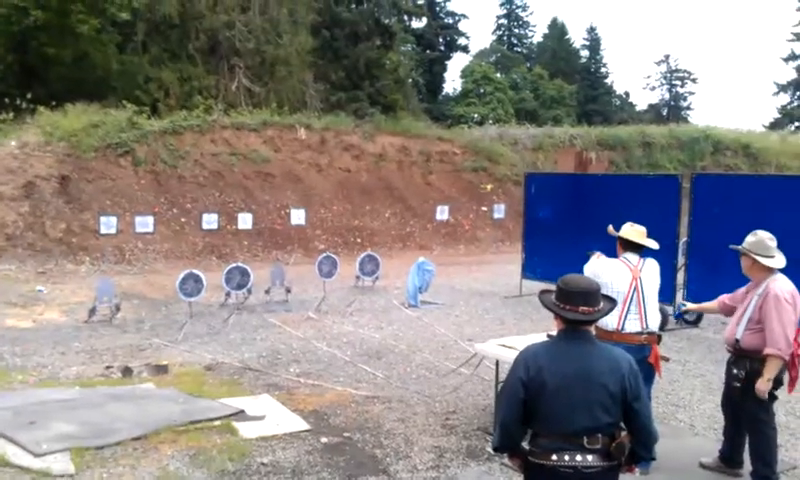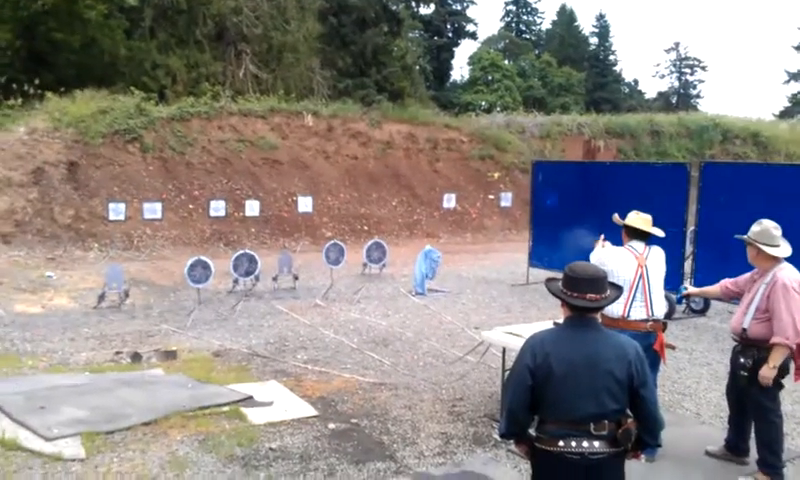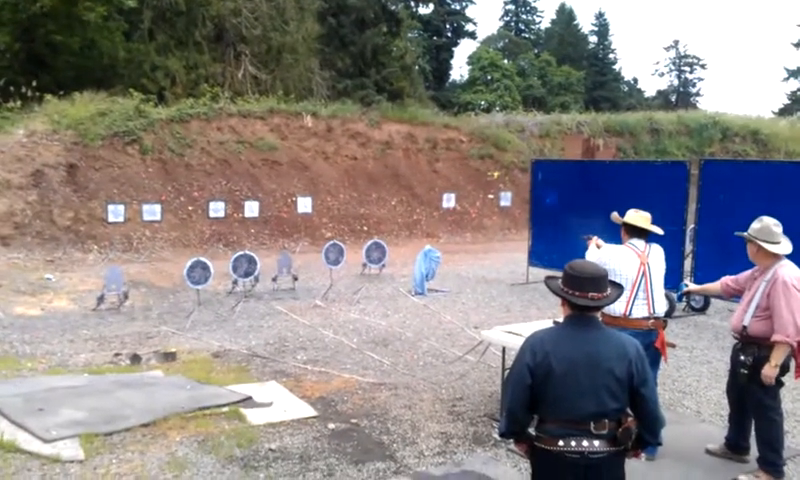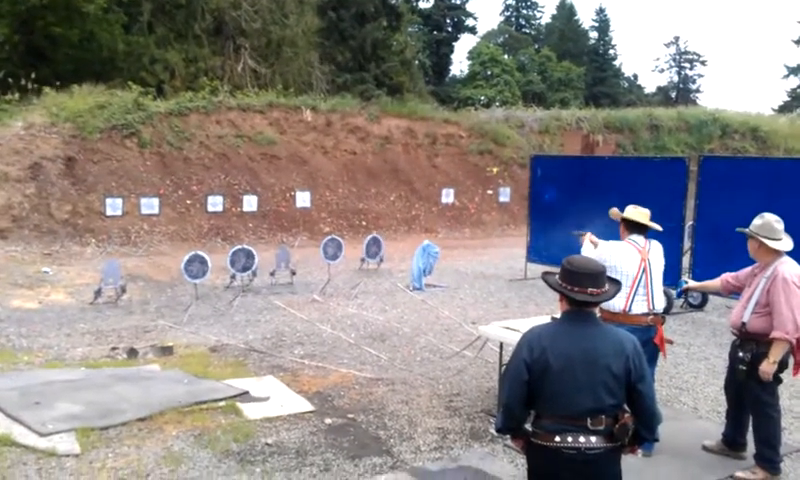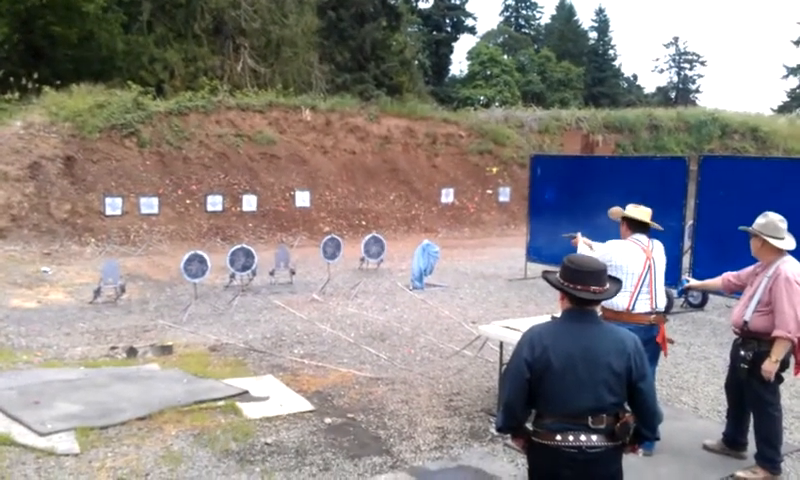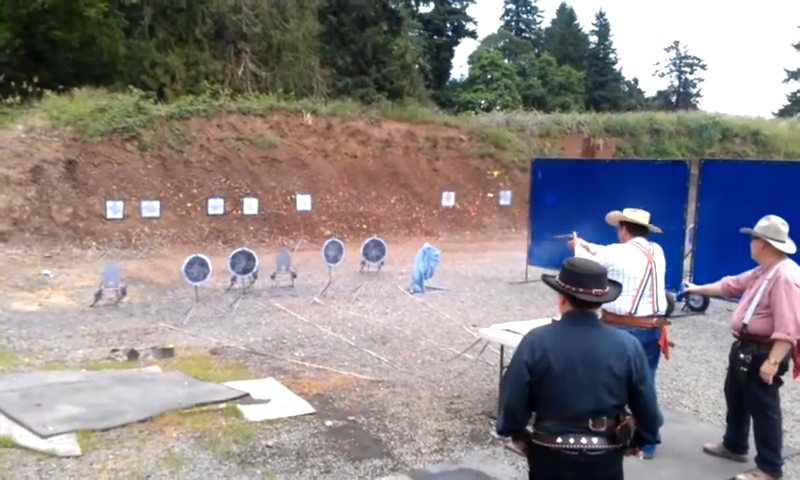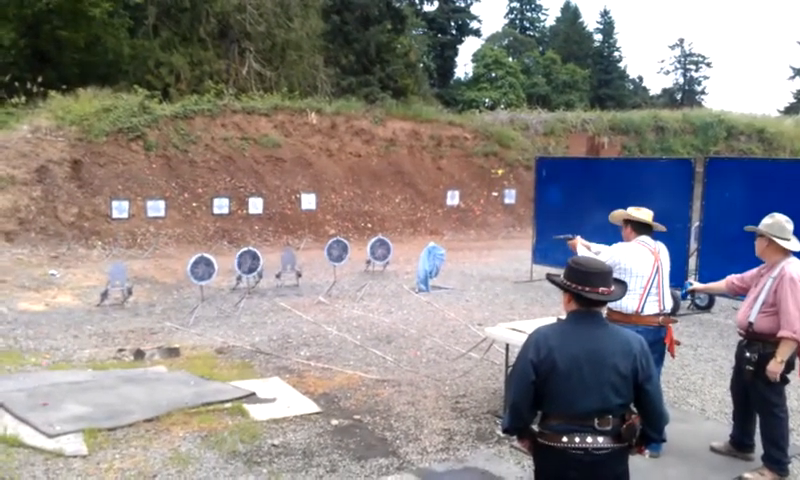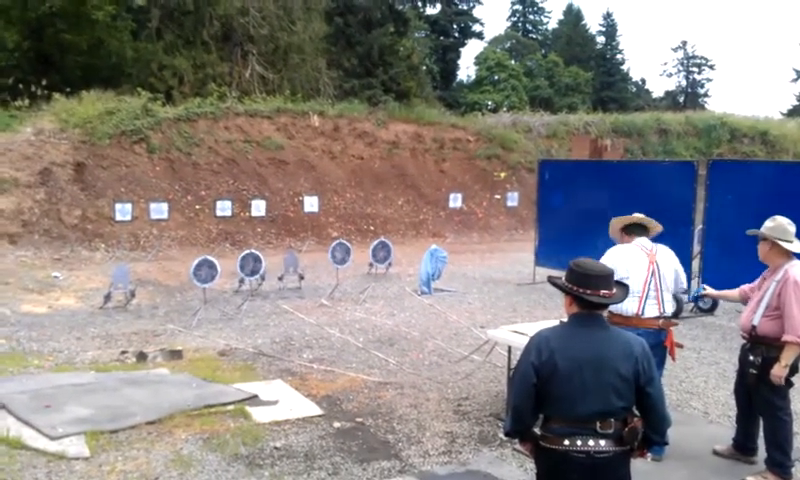
dt=0.5s
person 1, frame 1
left shoulder: (777, 291)
right shoulder: (757, 286)
left elbow: (780, 342)
right elbow: (728, 302)
left wrist: (767, 378)
right wrist: (696, 307)
left hip: (758, 367)
right hip: (741, 362)
left knee: (758, 423)
right knee: (732, 411)
right ankle: (729, 460)
person 1, frame 2
right shoulder: (759, 275)
right elbow: (729, 287)
left wrist: (772, 365)
right wrist: (697, 291)
left hip: (764, 357)
right hip: (745, 351)
left knee: (765, 412)
right knee: (737, 401)
right ankle: (735, 448)
person 1, frame 3
right shoulder: (760, 272)
right elbow: (729, 284)
left wrist: (774, 364)
right wrist: (698, 288)
left hip: (764, 354)
right hip: (745, 349)
left knee: (764, 410)
right knee: (738, 398)
right ankle: (736, 446)
person 1, frame 4
right shoulder: (759, 269)
right elbow: (730, 281)
left wrist: (772, 360)
right wrist: (698, 286)
left hip: (763, 351)
right hip: (744, 345)
left knee: (763, 406)
right knee: (735, 395)
right ankle: (732, 443)
person 1, frame 5
right shoulder: (762, 268)
right elbow: (731, 280)
left wrist: (774, 359)
right wrist: (700, 284)
left hip: (764, 350)
right hip: (745, 344)
left knee: (764, 406)
right knee: (736, 394)
right ankle: (733, 442)
person 1, frame 6
right shoulder: (761, 272)
right elbow: (730, 284)
left wrist: (773, 361)
right wrist: (698, 289)
left hip: (763, 353)
right hip: (744, 347)
left knee: (764, 409)
right knee: (735, 398)
right ankle: (734, 445)
person 1, frame 7
right shoulder: (767, 270)
right elbow: (735, 283)
right wrist: (703, 287)
left hip: (769, 351)
right hip: (750, 346)
left knee: (770, 407)
right knee: (742, 396)
right ankle: (741, 443)
person 1, frame 8
right shoulder: (772, 273)
right elbow: (748, 293)
right wrist: (716, 294)
left hip: (772, 355)
right hip: (754, 350)
left knee: (774, 411)
right knee: (744, 400)
right ankle: (743, 447)
person 2, frame 1
left shoulder: (603, 267)
right shoulder: (653, 267)
left elbow: (588, 276)
left wrist: (593, 261)
left hip: (611, 345)
right hip: (644, 347)
right ankle: (642, 460)
person 2, frame 2
left shoulder: (610, 256)
right shoulder: (658, 255)
left elbow: (596, 264)
left wrist: (599, 249)
left hip: (618, 332)
right hip: (650, 334)
right ankle: (647, 447)
person 2, frame 3
left shoulder: (611, 254)
right shoulder: (657, 253)
left elbow: (593, 262)
left wrist: (593, 247)
left hip: (620, 331)
right hip: (651, 331)
right ankle: (649, 445)
person 2, frame 4
left shoulder: (611, 250)
right shoulder: (656, 249)
left elbow: (590, 260)
left wrist: (587, 243)
right wrist: (598, 242)
left hip: (619, 327)
right hip: (650, 327)
right ankle: (645, 442)
person 2, frame 5
left shoulder: (615, 249)
right shoulder: (657, 248)
left wrist: (582, 245)
right wrist: (591, 244)
left hip: (620, 326)
right hip: (651, 327)
right ankle: (646, 440)
person 2, frame 6
left shoulder: (617, 252)
right shoulder: (656, 252)
left wrist: (578, 248)
right wrist: (587, 245)
left hip: (620, 329)
right hip: (651, 330)
right ankle: (646, 444)
person 2, frame 7
left shoulder: (623, 251)
right shoulder: (661, 249)
left wrist: (580, 248)
right wrist: (588, 244)
left hip: (626, 328)
right hip: (657, 328)
right ankle: (654, 442)
person 2, frame 8
left shoulder: (616, 253)
right shoulder: (666, 253)
right elbow: (681, 286)
left hip: (624, 329)
right hip: (657, 331)
right ankle: (655, 445)
person 3, frame 1
left shoulder: (531, 359)
right shoulder: (622, 363)
left elbow: (508, 417)
right elbow: (642, 422)
left wrist: (514, 451)
right wrist: (636, 457)
person 3, frame 2
left shoulder: (538, 346)
right shoulder: (628, 350)
left elbow: (515, 402)
right elbow: (648, 408)
left wrist: (521, 438)
right wrist: (640, 444)
left hip: (553, 456)
right hip: (606, 459)
person 3, frame 3
left shoulder: (538, 345)
right shoulder: (628, 348)
left elbow: (515, 401)
right elbow: (648, 407)
left wrist: (520, 437)
right wrist: (640, 443)
left hip: (553, 457)
right hip: (606, 459)
person 3, frame 4
left shoulder: (535, 340)
right shoulder: (626, 344)
left elbow: (511, 397)
right elbow: (645, 403)
left wrist: (516, 432)
right wrist: (636, 440)
left hip: (549, 454)
right hip: (603, 457)
person 3, frame 5
left shoulder: (536, 339)
right shoulder: (627, 342)
left elbow: (512, 396)
right elbow: (646, 402)
left wrist: (517, 431)
right wrist: (639, 437)
left hip: (550, 453)
right hip: (604, 455)
person 3, frame 6
left shoulder: (536, 342)
right shoulder: (627, 346)
left elbow: (513, 399)
right elbow: (646, 404)
left wrist: (518, 434)
right wrist: (640, 440)
left hip: (551, 455)
right hip: (605, 457)
person 3, frame 7
left shoulder: (542, 340)
right shoulder: (632, 344)
left elbow: (518, 397)
right elbow: (652, 403)
left wrist: (523, 433)
right wrist: (644, 438)
left hip: (557, 453)
right hip: (610, 456)
person 3, frame 8
left shoulder: (543, 344)
right shoulder: (634, 347)
left elbow: (520, 400)
right elbow: (654, 406)
left wrist: (524, 436)
right wrist: (648, 441)
left hip: (558, 456)
right hip: (612, 459)
